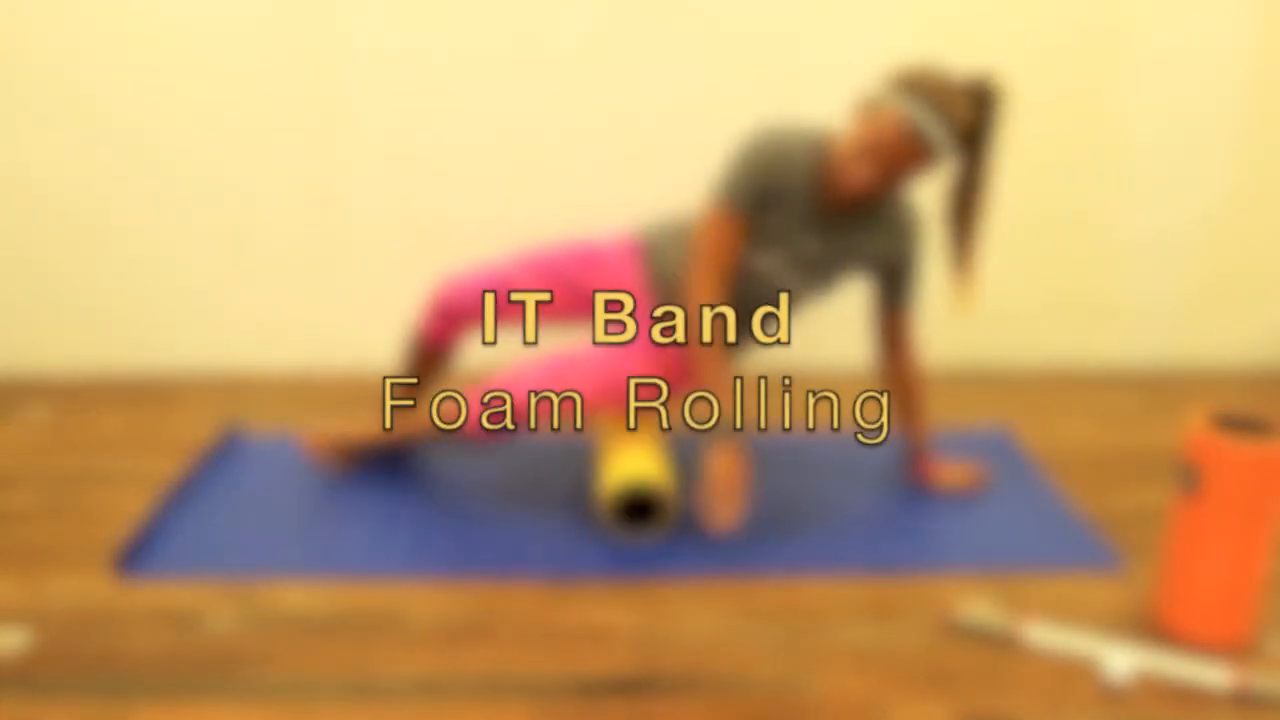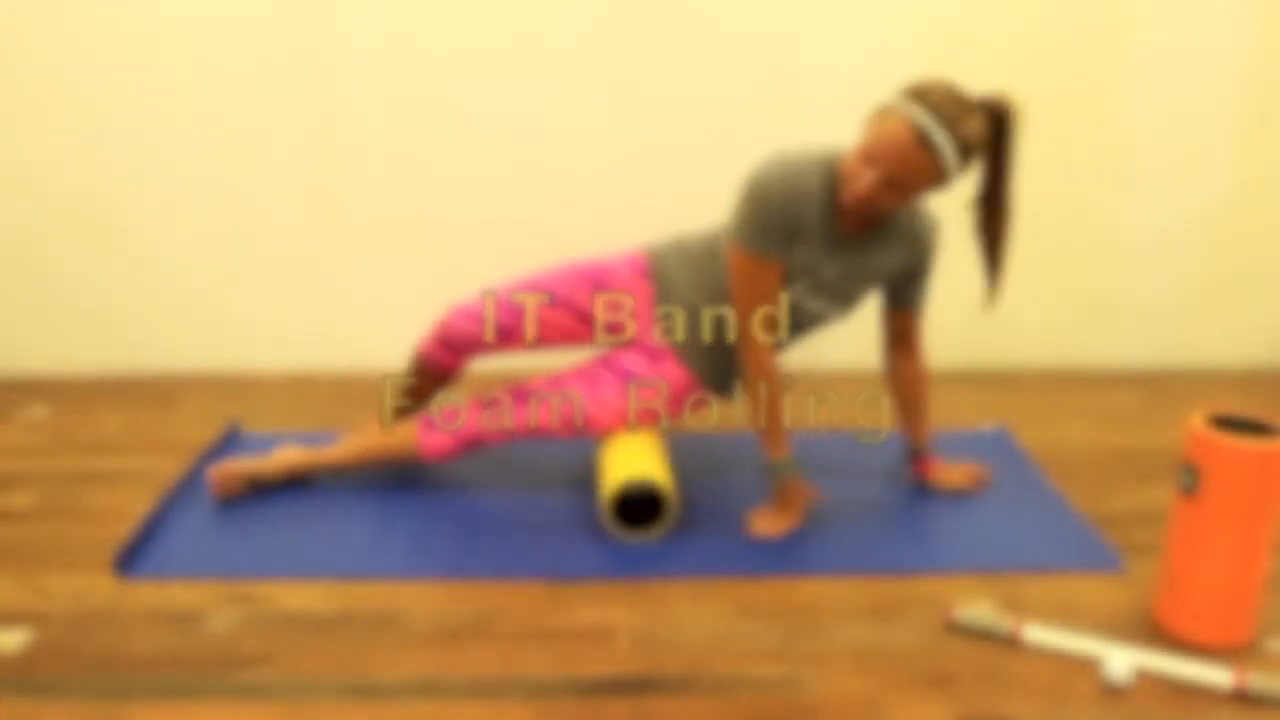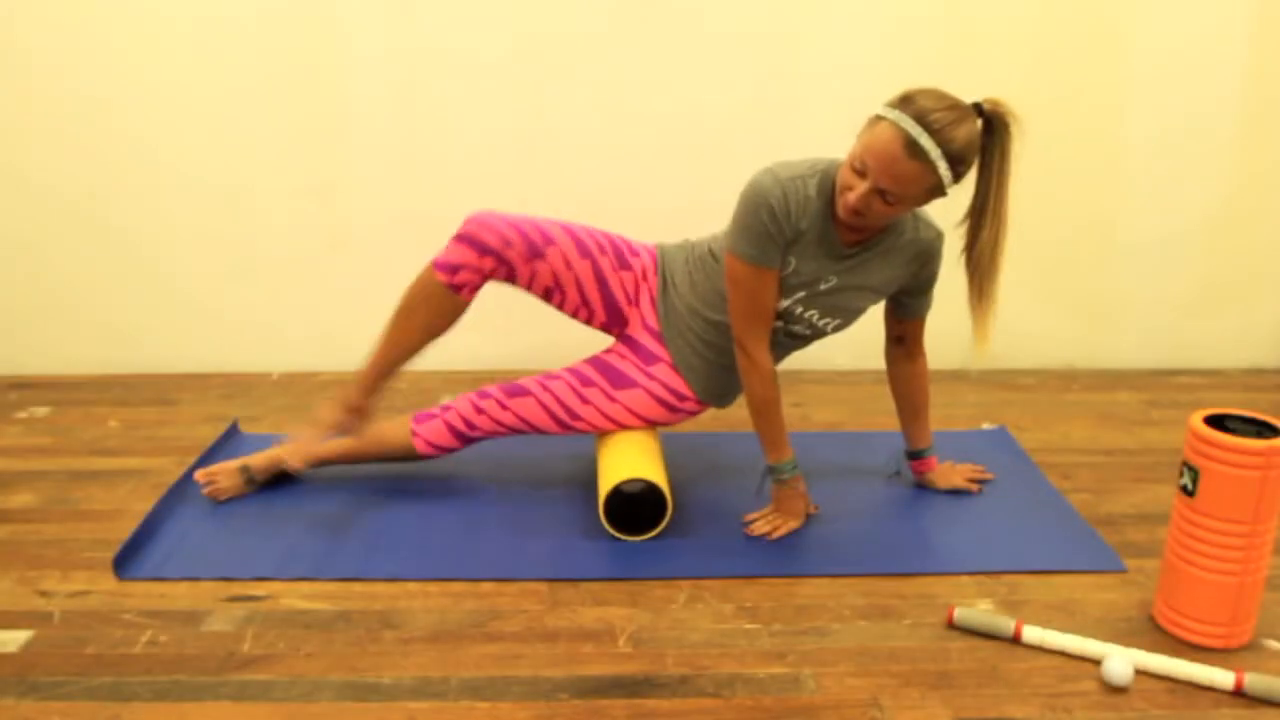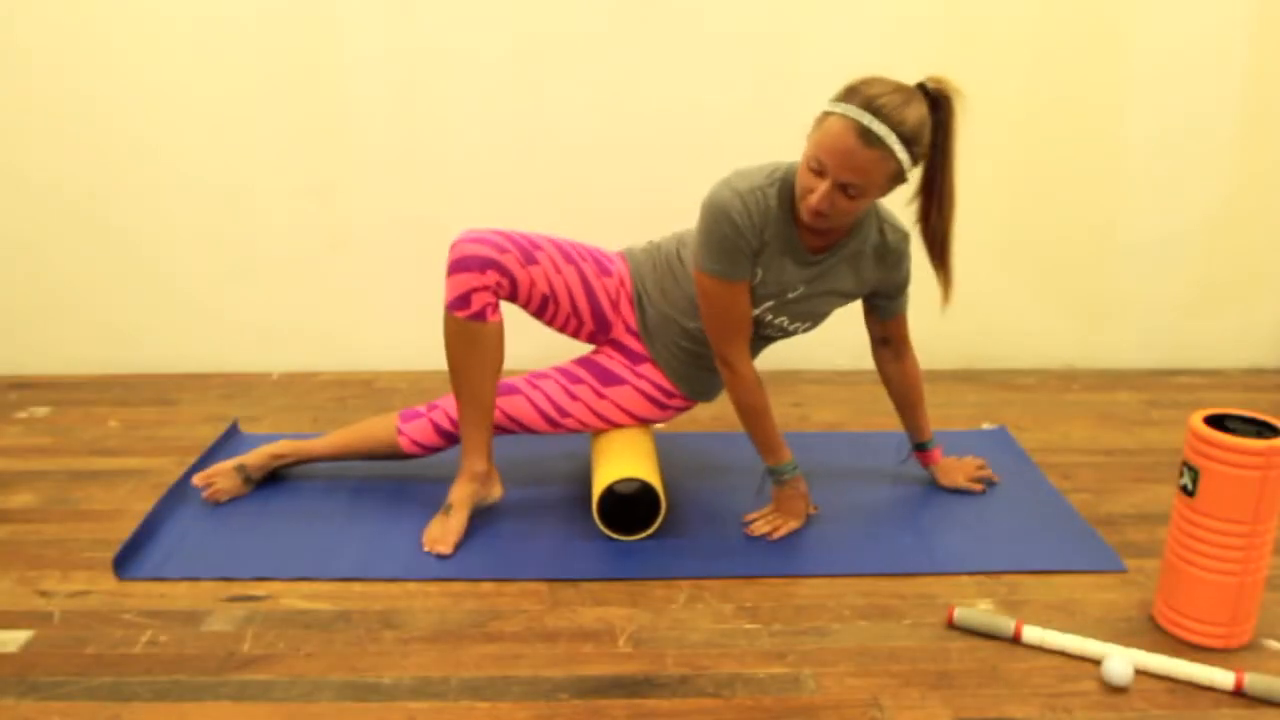
dt=0.4s
person 1, frame 1
left shoulder: (890, 232)
right shoulder: (773, 155)
left elbow: (896, 349)
right elbow: (706, 291)
left wrist: (920, 456)
right wrist: (725, 440)
left hip: (677, 346)
right hip: (639, 267)
right knee: (455, 301)
left ankle: (377, 440)
right ankle: (393, 415)
person 1, frame 2
left shoulder: (912, 241)
right shoulder: (784, 186)
left elbow: (903, 350)
right elbow: (756, 343)
left wrist: (924, 459)
right wrist: (783, 474)
left hip: (681, 369)
right hip: (647, 288)
left knee: (483, 424)
right knee: (461, 331)
left ankle: (306, 462)
right ankle: (401, 420)
person 1, frame 3
left shoulder: (916, 251)
right shoulder: (779, 194)
left elbow: (906, 354)
right elbow: (755, 349)
left wrist: (923, 459)
right wrist: (786, 473)
left hip: (679, 378)
right hip: (646, 286)
left knee: (474, 416)
right knee: (485, 236)
left ankle: (290, 463)
right ankle: (353, 403)
person 1, frame 4
left shoulder: (883, 251)
right shoulder: (740, 205)
left elbow: (893, 349)
right elbow: (733, 361)
left wrist: (930, 454)
right wrist: (784, 475)
left hip: (663, 377)
right hip: (622, 292)
left knee: (458, 412)
right knee: (476, 256)
left ankle: (287, 453)
right ankle: (477, 473)
